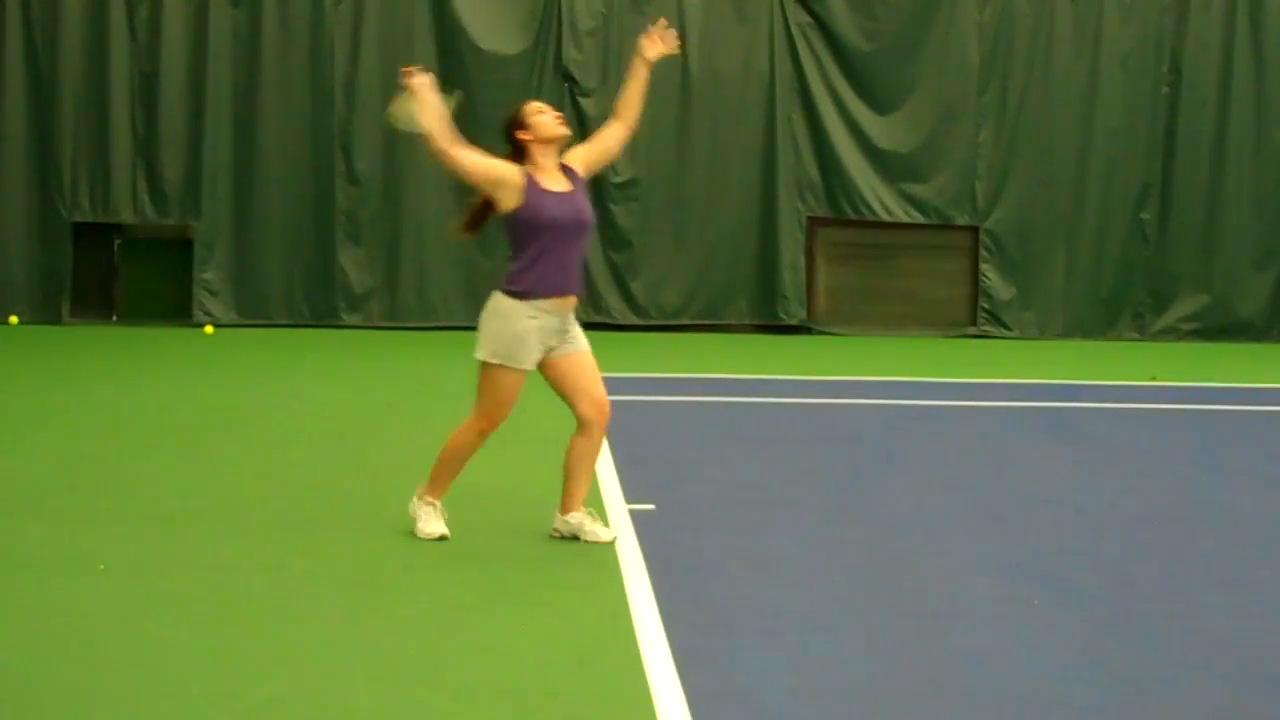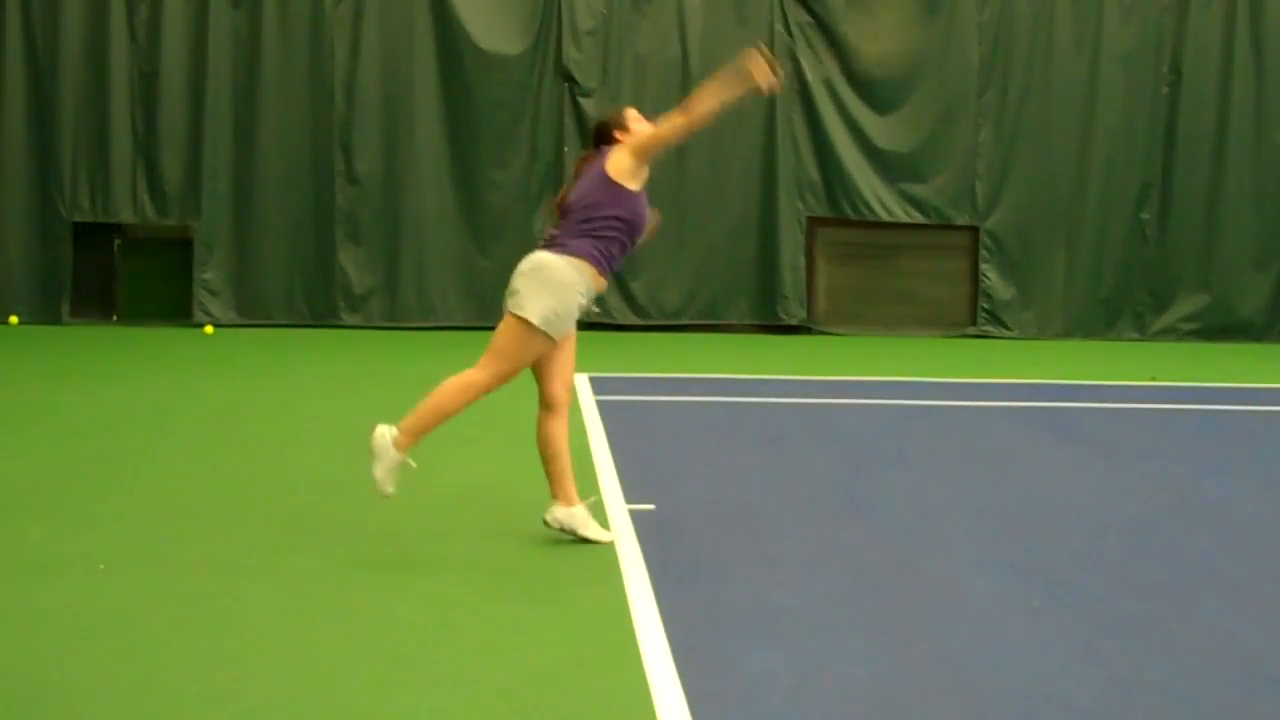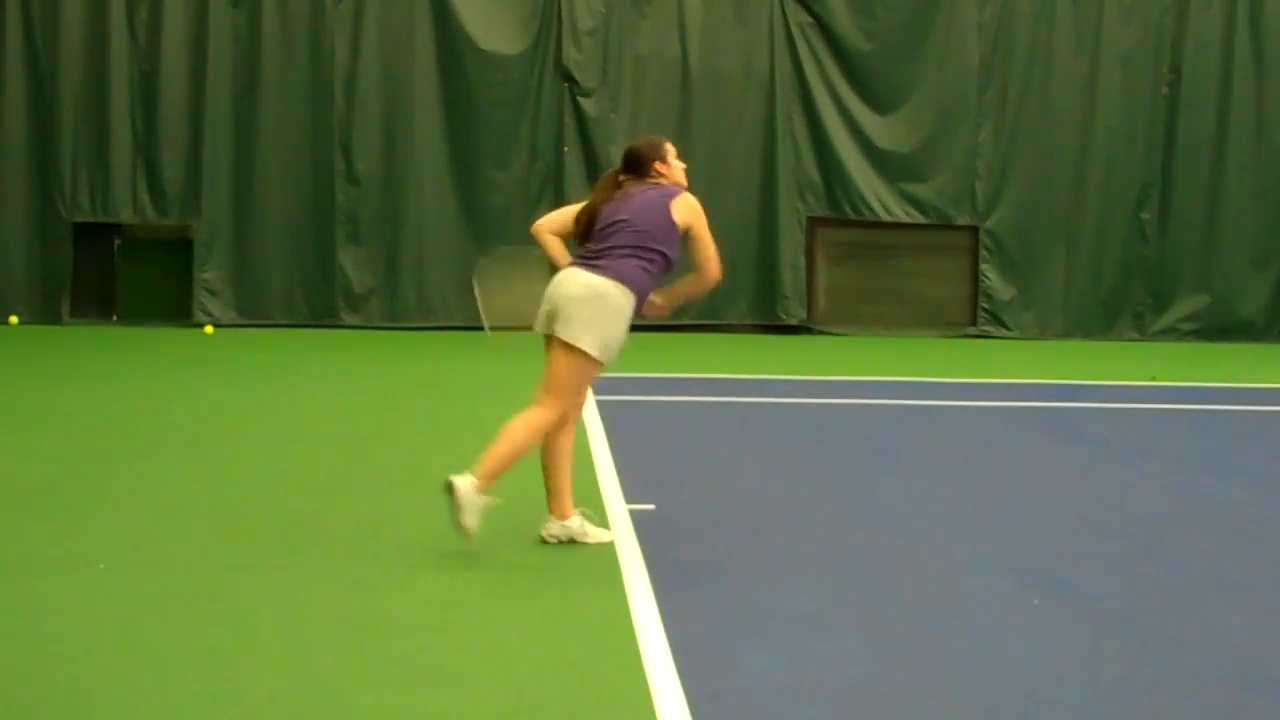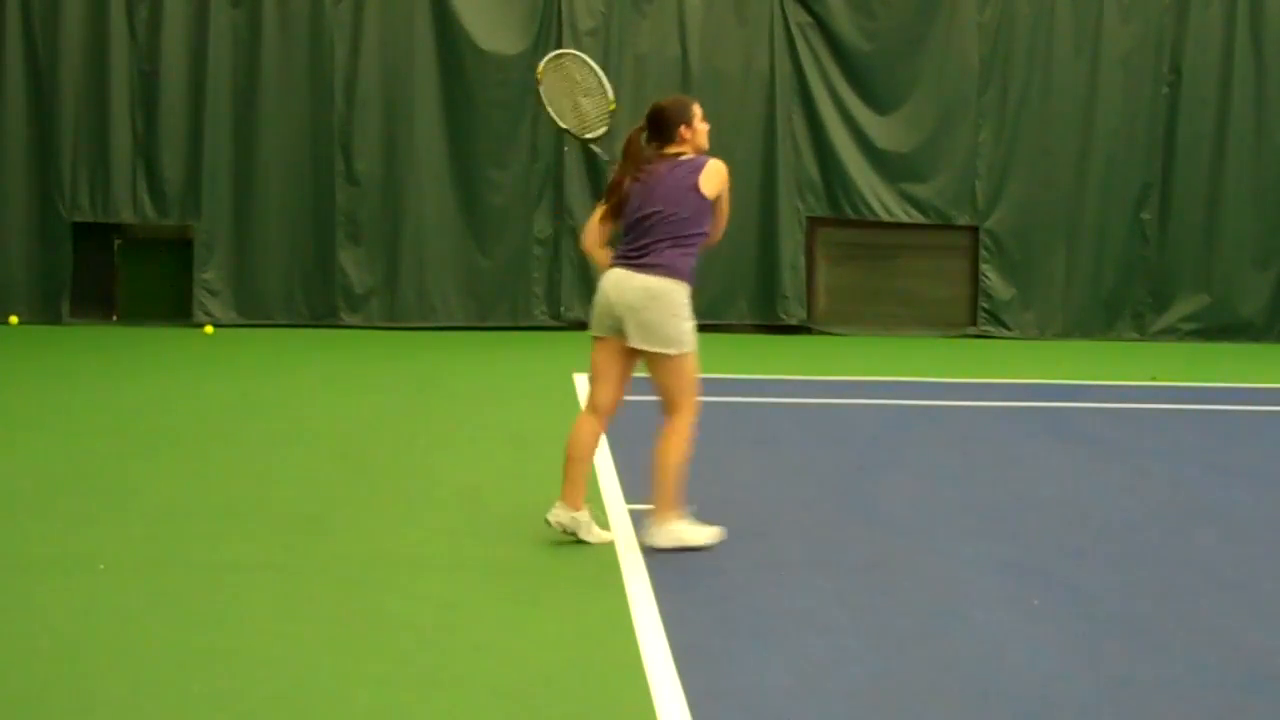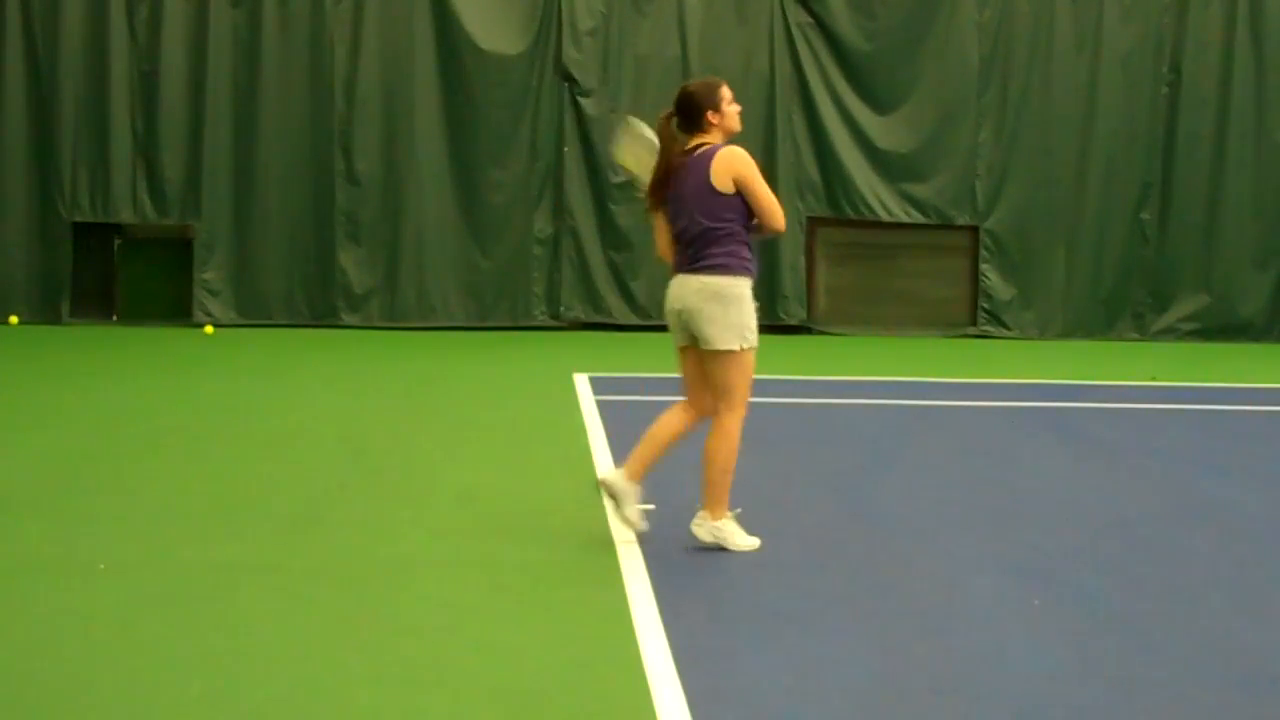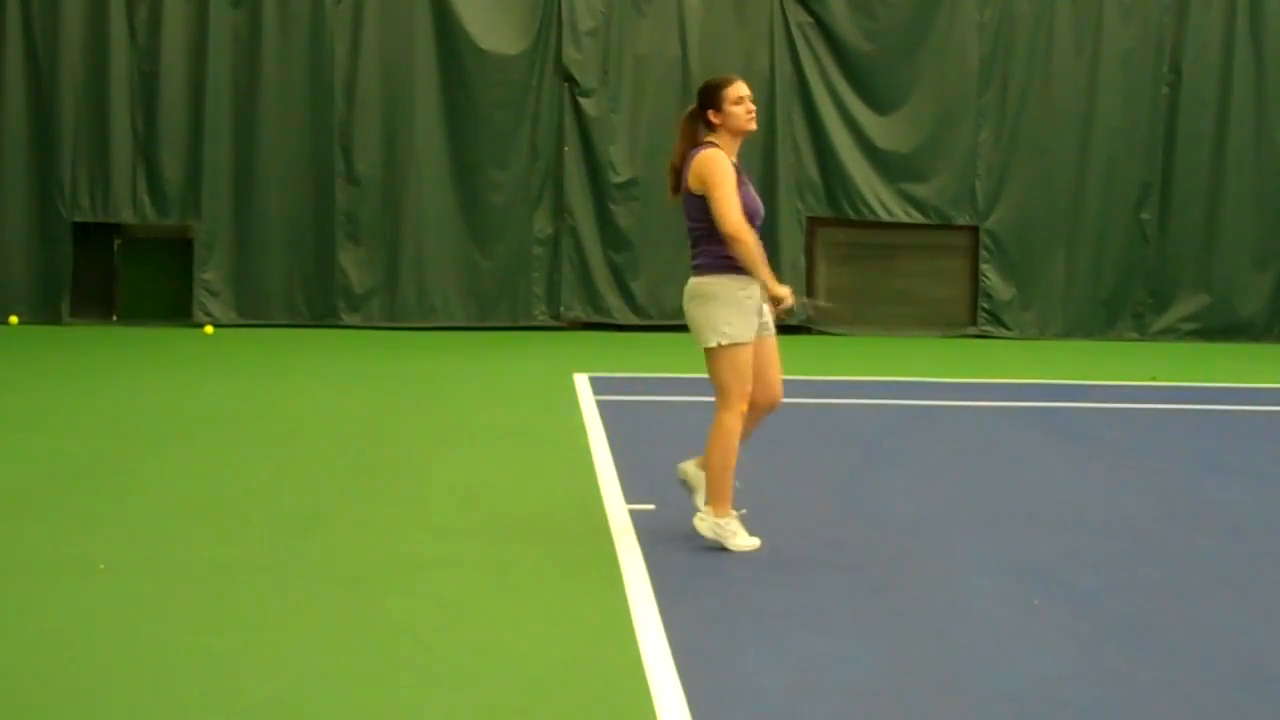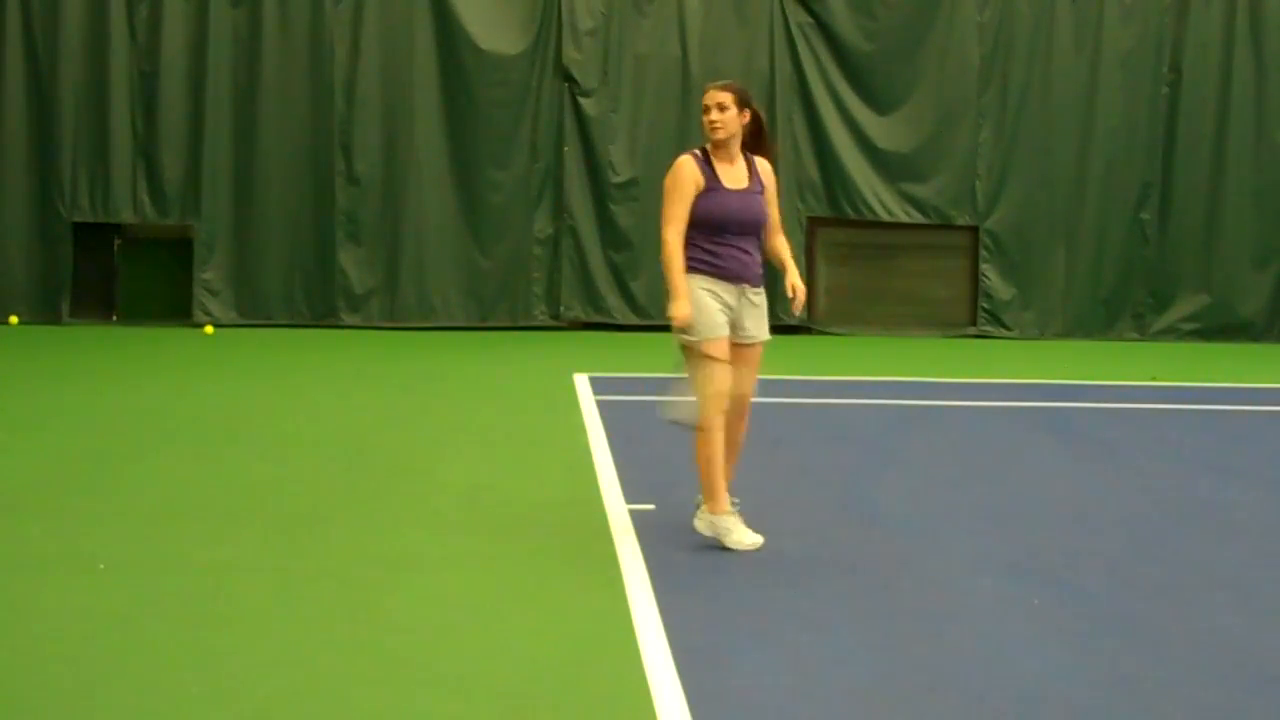
dt=0.3s
person 1, frame 1
left shoulder: (571, 169)
right shoulder: (512, 179)
left elbow: (620, 126)
right elbow: (448, 148)
left wrist: (644, 63)
right wrist: (424, 92)
left hip: (560, 320)
right hip: (518, 315)
left knee: (595, 413)
right knee: (485, 421)
left ankle: (571, 514)
right ankle: (429, 499)
person 1, frame 2
left shoulder: (608, 175)
right shoulder: (625, 159)
right elbow: (689, 115)
left wrist: (634, 222)
right wrist: (743, 76)
left hip: (558, 283)
right hip: (555, 280)
left knee: (556, 400)
right knee: (487, 374)
left ankle: (566, 506)
right ankle: (397, 441)
person 1, frame 3
left shoulder: (609, 200)
right shoulder: (684, 203)
left elbow: (543, 228)
right elbow: (710, 273)
right wrist: (666, 299)
left hip: (567, 288)
right hip: (605, 301)
left knee: (562, 412)
right knee: (551, 410)
left ankle: (561, 516)
right ankle: (474, 483)
person 1, frame 4
left shoulder: (632, 177)
right shoulder: (712, 171)
left elbow: (592, 242)
right elbow: (713, 234)
left hip: (615, 289)
right hip: (662, 296)
left knee: (599, 406)
right knee: (682, 412)
left ankle: (570, 507)
right ankle: (667, 520)
person 1, frame 5
left shoulder: (674, 168)
right shoulder: (732, 158)
left elbow: (665, 245)
right elbow: (775, 221)
left hip: (684, 292)
right hip: (723, 292)
left knee: (697, 404)
right knee: (731, 411)
left ankle: (629, 475)
right ankle: (714, 518)
person 1, frame 6
left shoulder: (719, 161)
right shoulder: (712, 159)
right elbow: (734, 230)
left wrist: (761, 285)
right wrist: (771, 282)
left hip: (742, 293)
right hip: (723, 293)
left knee: (767, 396)
right knee: (736, 404)
left ankle: (702, 469)
right ankle: (719, 515)
person 1, frame 7
left shoulder: (760, 169)
right shoulder: (689, 167)
left elbow: (772, 233)
right elbow: (673, 236)
left wrist: (791, 271)
right wrist: (678, 297)
left hip: (750, 295)
right hip: (703, 291)
left knee: (740, 401)
right knee: (716, 400)
left ankle: (719, 496)
right ankle: (718, 513)
